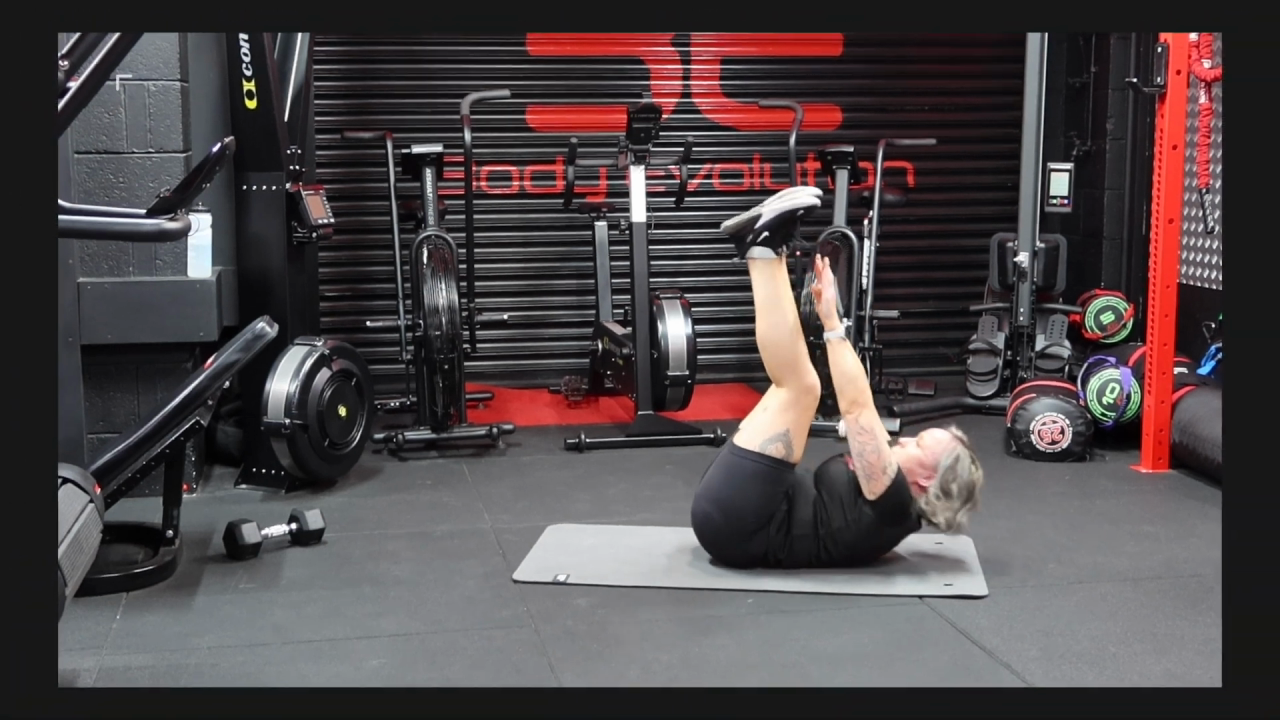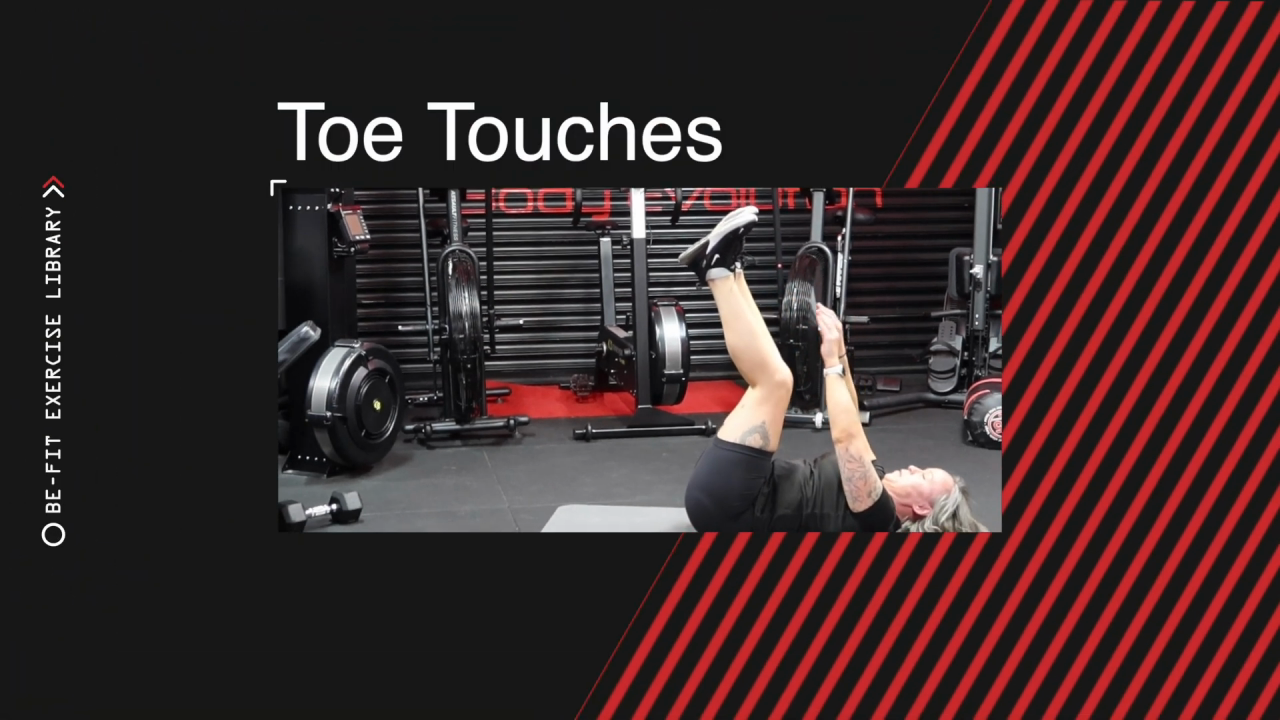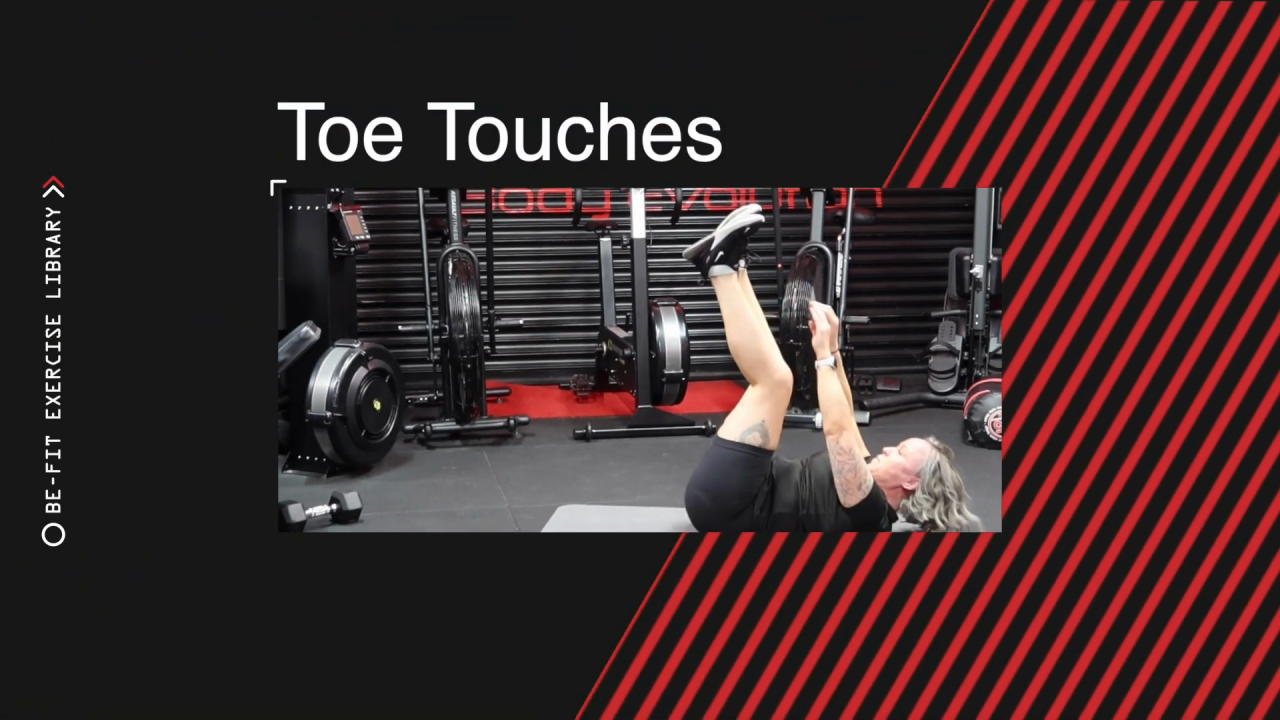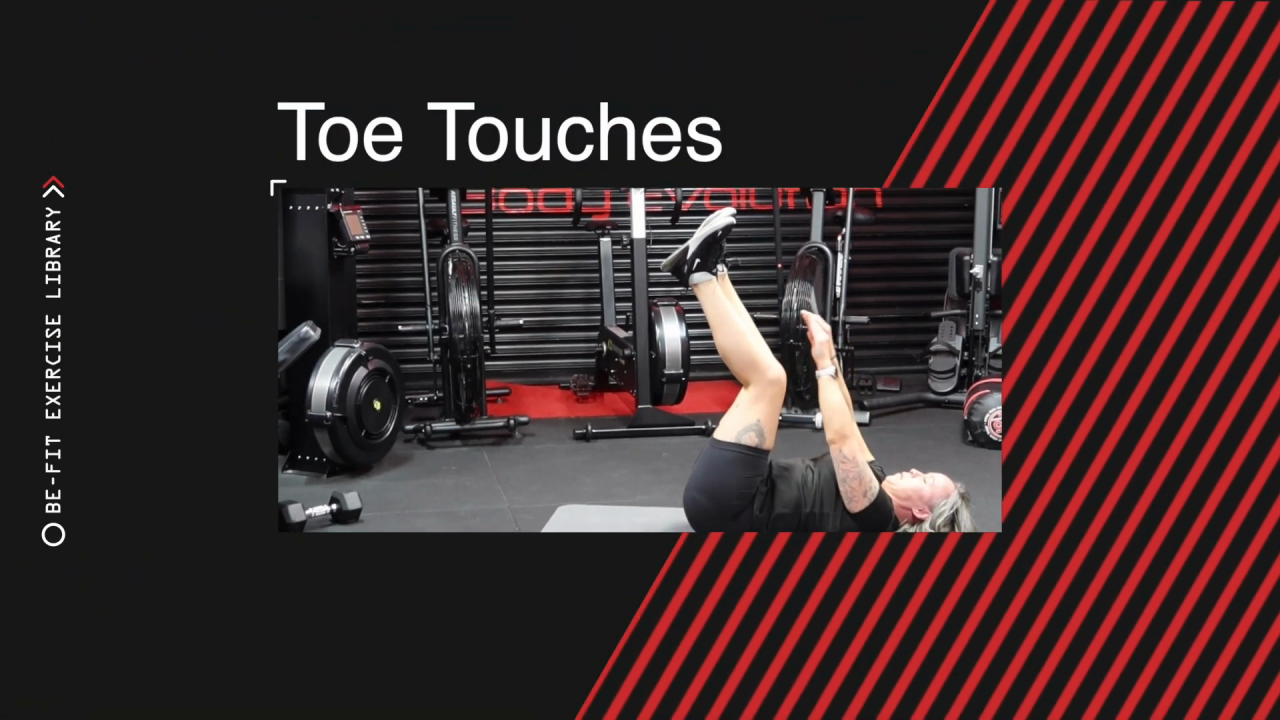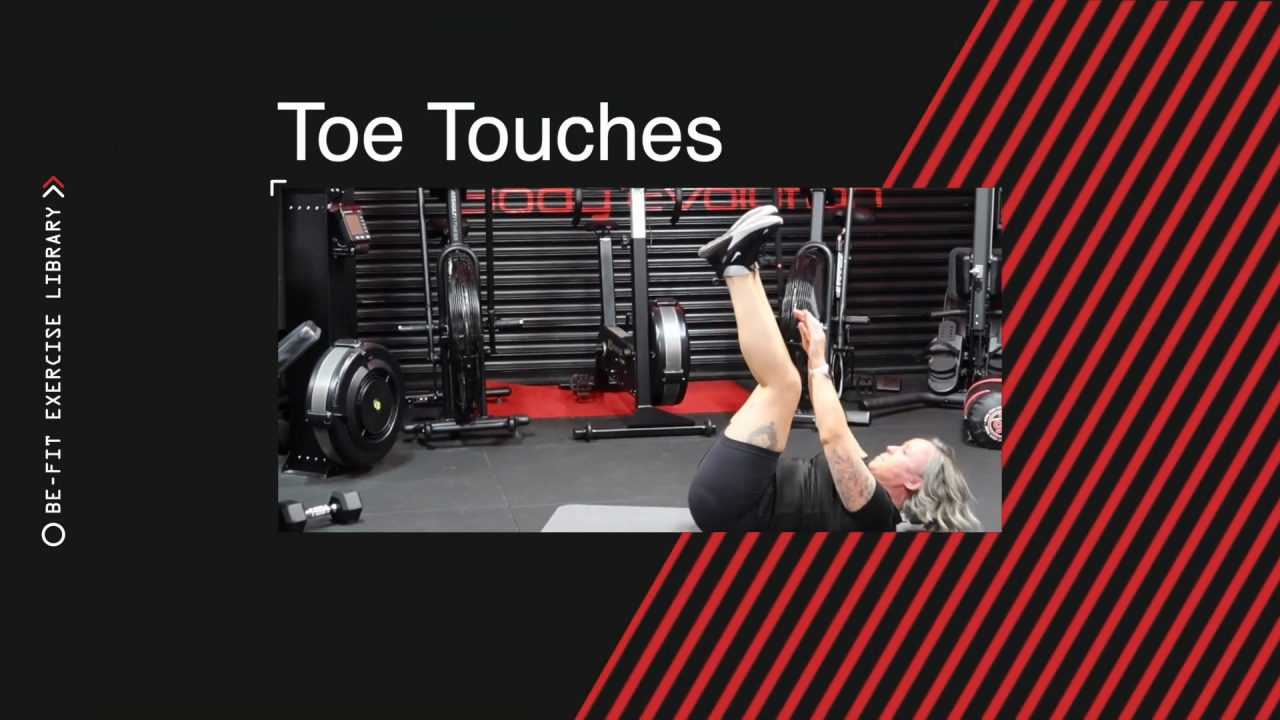
dt=1s
person 1, frame 1
left shoulder: (895, 506)
right shoulder: (894, 486)
left elbow: (857, 410)
right elbow: (859, 404)
left wrist: (834, 326)
right wrist: (832, 321)
left hip: (732, 524)
right hip: (735, 518)
left knee: (800, 385)
right knee: (799, 382)
person 1, frame 2
left shoulder: (877, 515)
right shoulder: (876, 480)
left elbow: (846, 435)
right elbow: (852, 424)
left wrist: (834, 363)
right wrist: (838, 356)
left hip: (722, 507)
right hip: (727, 502)
left knee: (773, 380)
right knee: (771, 378)
left ankle: (719, 271)
right ankle: (724, 271)
person 1, frame 3
left shoulder: (871, 511)
right shoulder: (874, 480)
left elbow: (837, 428)
right elbow: (843, 416)
left wrist: (825, 354)
right wrist: (831, 349)
left hip: (721, 503)
right hip: (726, 499)
left knee: (773, 379)
right knee: (772, 376)
left ankle: (722, 265)
right ankle: (728, 264)
person 1, frame 4
left shoulder: (876, 515)
right shoulder: (875, 480)
left elbow: (840, 436)
right elbow: (846, 420)
left wrist: (825, 364)
right wrist: (829, 359)
left hip: (720, 505)
right hip: (725, 500)
left knee: (768, 379)
right knee: (766, 375)
left ankle: (702, 273)
right ankle: (710, 271)
person 1, frame 5
left shoulder: (876, 510)
right shoulder: (871, 478)
left elbow: (833, 435)
right elbow: (833, 427)
left wrist: (818, 362)
right wrist: (814, 352)
left hip: (725, 504)
right hip: (728, 499)
left knee: (783, 382)
right knee: (779, 379)
left ankle: (735, 265)
right ankle: (741, 266)
